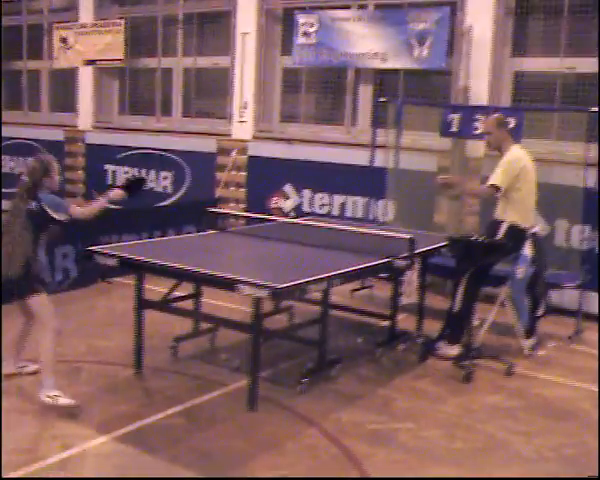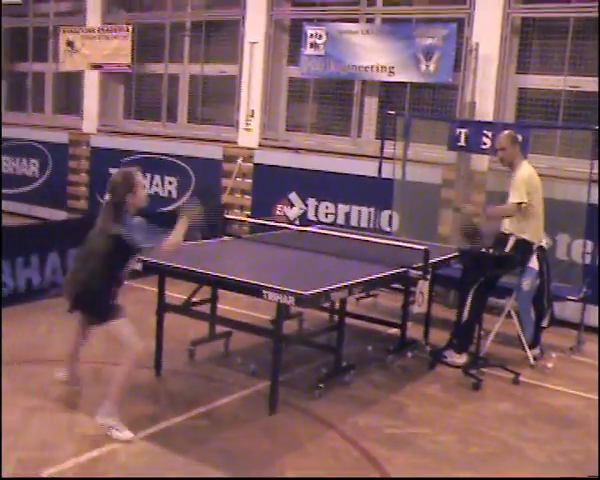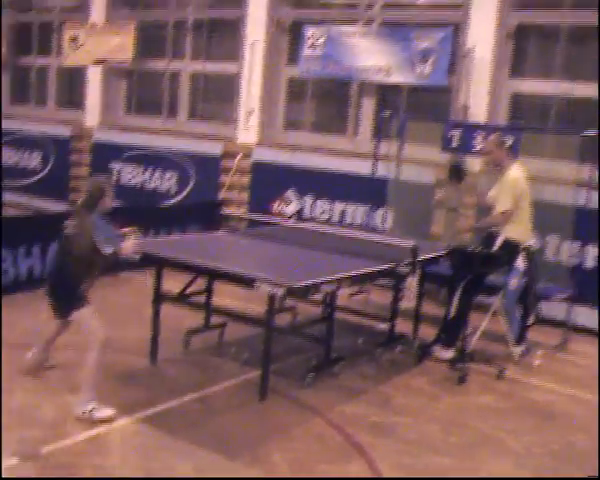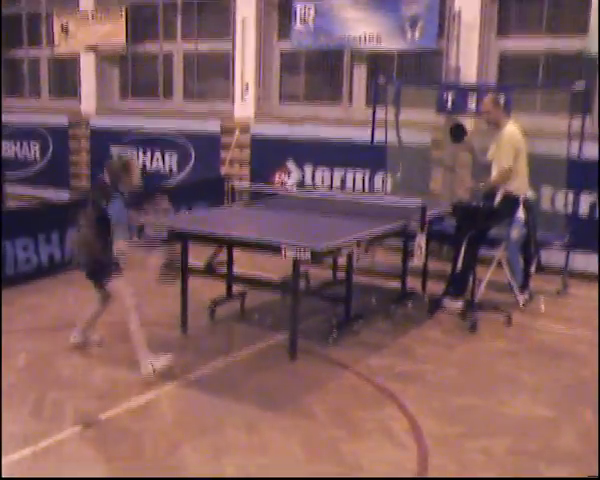
dt=0.7s
person 1, frame 1
left shoulder: (24, 197)
right shoulder: (46, 200)
right elbow: (83, 213)
right wrist: (109, 197)
right hip: (26, 271)
left knee: (29, 317)
right knee: (50, 328)
right ankle: (48, 390)
person 1, frame 2
left shoulder: (112, 215)
right shoulder: (130, 225)
right elbow: (167, 245)
right wrist: (184, 222)
left hip: (86, 287)
right hip: (100, 293)
left knee: (84, 329)
right knee: (133, 351)
left ankle: (70, 371)
right ankle: (107, 414)
person 1, frame 3
left shoulder: (76, 219)
right shoulder: (96, 224)
right elbow: (124, 251)
left wrist: (117, 236)
right wrist: (131, 240)
left hip: (59, 282)
right hip: (70, 287)
left knee: (65, 321)
right knee: (97, 338)
left ankle: (38, 356)
right ankle: (86, 404)
person 1, frame 4
left shoulder: (109, 195)
right shoulder: (116, 203)
right elbow: (120, 246)
left hip: (93, 255)
right hip: (101, 260)
left knee: (105, 298)
right knee: (131, 304)
left ankle: (80, 335)
right ankle: (147, 360)
person 2, frame 1
left shoulder: (511, 159)
right shoulder: (519, 156)
left elbow: (488, 192)
left wrist: (457, 184)
left hip: (509, 228)
right hip: (516, 226)
left knee: (469, 271)
left ankle: (451, 340)
person 2, frame 2
left shoulder: (523, 174)
right shoulder: (519, 173)
left elbow: (513, 210)
left wrist: (483, 212)
right wrist: (489, 211)
left hip: (517, 241)
right hip: (522, 241)
left knee: (473, 280)
left ankle: (458, 349)
person 2, frame 3
left shoulder: (513, 177)
right shoulder: (511, 175)
left elbow: (500, 218)
right elbow: (489, 201)
left wrist: (471, 226)
left hip: (504, 241)
right hip: (512, 242)
left knee: (463, 279)
left ankle: (446, 344)
person 2, frame 4
left shoulder: (509, 134)
right shoulder: (504, 133)
left elbow: (504, 173)
right elbow: (489, 160)
left wrist: (482, 187)
right wrist: (468, 146)
left hip: (505, 196)
right hip: (508, 195)
left knee: (465, 232)
left ankle: (455, 295)
